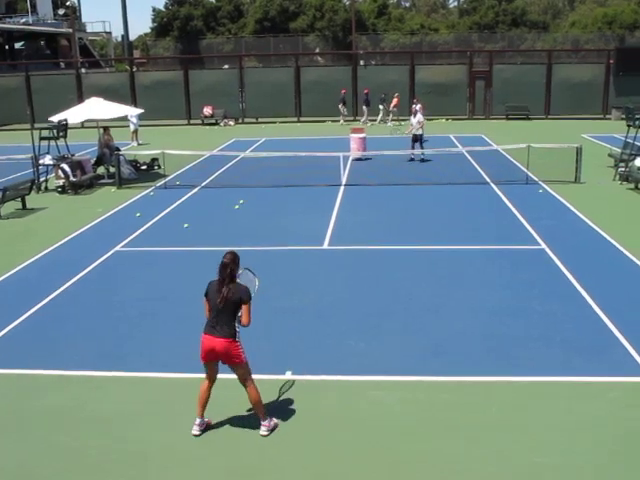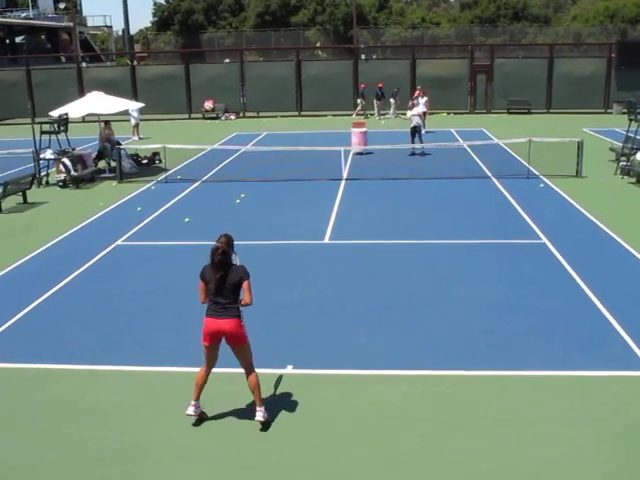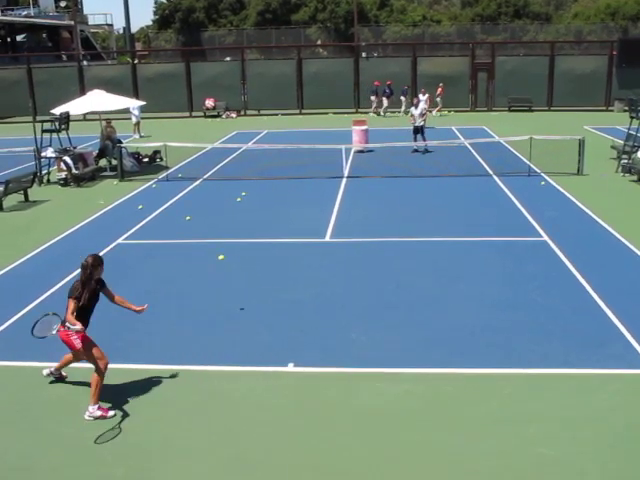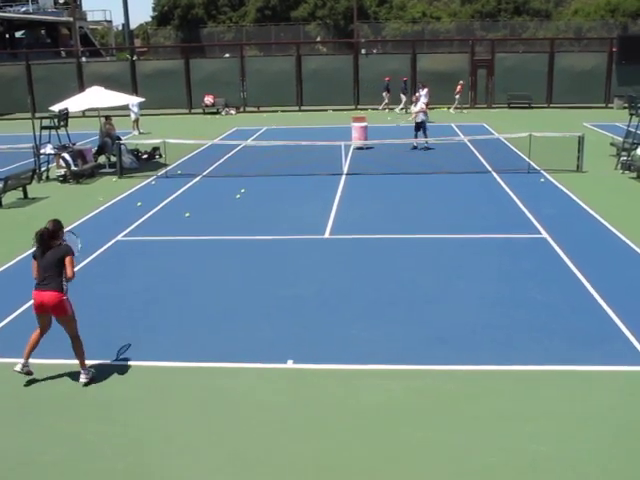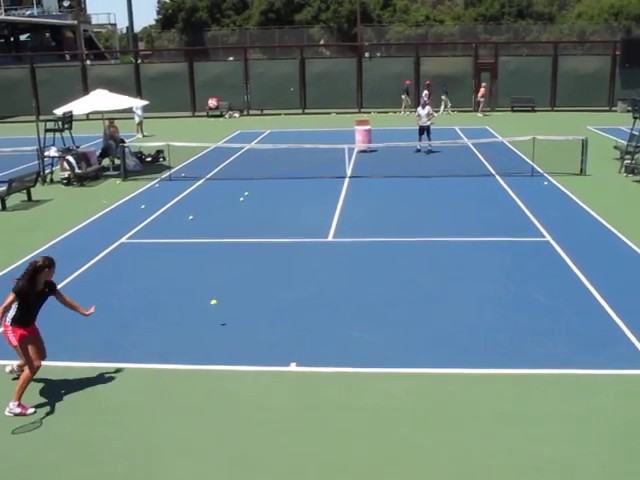
dt=1s
person 1, frame 1
left shoulder: (211, 286)
right shoulder: (242, 290)
left elbow: (207, 314)
right elbow: (246, 322)
left hip: (207, 340)
right hip: (228, 343)
left knee: (208, 380)
right knee: (247, 382)
left ankle: (199, 422)
right ankle: (264, 423)
person 1, frame 2
left shoulder: (206, 270)
right shoulder: (241, 270)
left elbow: (203, 298)
right elbow: (248, 300)
left hip: (211, 322)
right hip: (233, 323)
left knee: (207, 365)
right knee: (249, 368)
left ankle: (194, 405)
right ankle: (260, 410)
person 1, frame 3
left shoulder: (99, 282)
right shoulder: (78, 288)
left elbow: (114, 298)
right elbow: (69, 316)
left wrist: (134, 308)
right wrist: (76, 325)
left hip: (78, 329)
right hip: (69, 331)
left knee: (80, 354)
right knee: (102, 364)
left ankle: (53, 370)
right ankle: (93, 409)
person 1, frame 4
left shoulder: (39, 250)
right shoulder: (66, 249)
left elbow: (36, 275)
right elbow: (70, 275)
right wrist: (71, 275)
left hip: (38, 295)
right hip: (56, 297)
left knee: (42, 329)
right knee: (73, 333)
left ankle: (23, 363)
right ankle: (84, 372)
person 1, frame 5
left shoulder: (49, 284)
right shoulder: (22, 286)
left elbow: (65, 300)
left wrist: (83, 311)
left hip: (28, 325)
left knee: (41, 356)
right knee: (35, 364)
left ankle: (15, 368)
right ankle: (13, 405)
